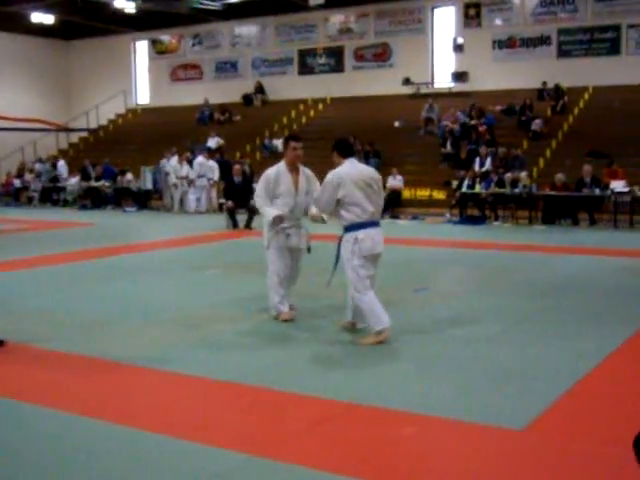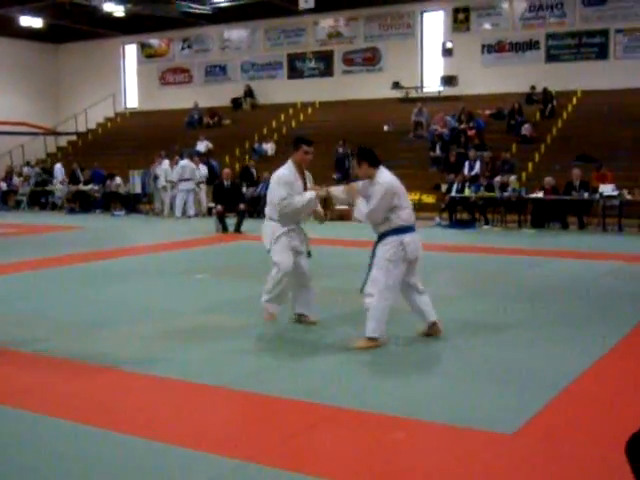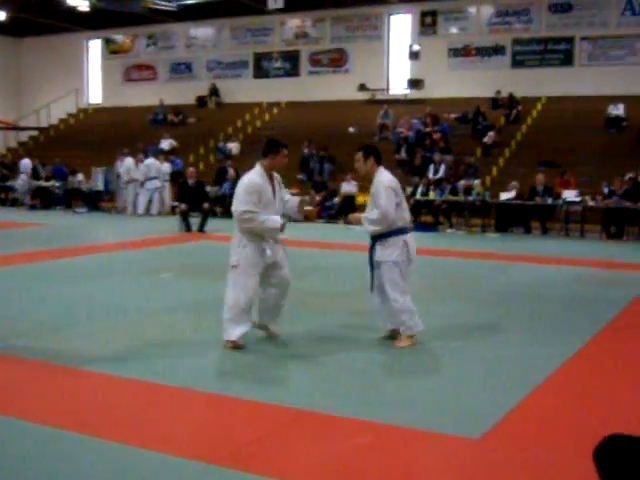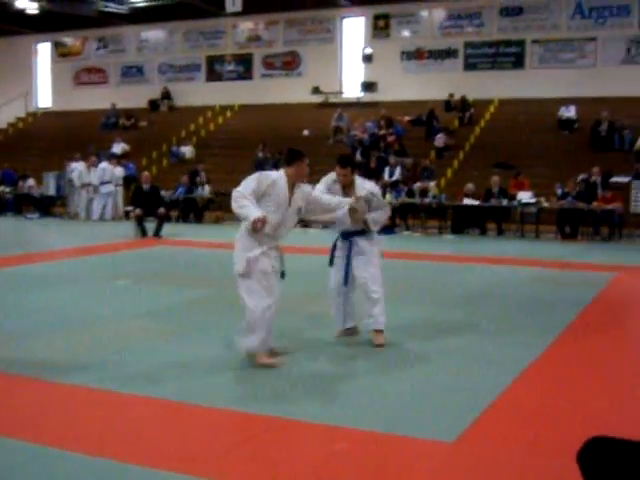
dt=0.5s
person 1, frame 1
left shoulder: (308, 175)
right shoulder: (272, 173)
right elbow: (261, 199)
left wrist: (316, 212)
right wrist: (273, 215)
left hip: (296, 227)
right hip: (277, 227)
left knee: (293, 269)
right knee: (278, 270)
left ankle: (283, 300)
right ankle: (280, 308)
person 1, frame 2
left shoulder: (306, 175)
right shoulder: (282, 175)
left elbow: (310, 199)
right elbow: (282, 205)
left wrist: (317, 210)
right wrist: (311, 196)
left hip: (295, 230)
right hip: (277, 229)
left knee: (302, 272)
right knee: (284, 266)
left ankle: (302, 312)
right ankle: (269, 301)
person 1, frame 3
left shoulder: (275, 179)
right shoulder: (250, 181)
left elbow: (284, 202)
right elbow: (244, 215)
left wrist: (301, 203)
right wrist: (275, 223)
left hip: (269, 242)
right hip: (249, 242)
left knee: (280, 282)
right knee: (243, 290)
left ankle: (265, 321)
right ankle: (232, 334)
person 1, frame 4
left shoulder: (303, 191)
right shoulder: (267, 179)
left elbow: (324, 204)
right elbow: (240, 195)
left wrist: (348, 205)
right wrist: (254, 216)
left hip: (268, 248)
right hip: (252, 247)
left knee: (265, 299)
right knee: (264, 299)
left ankle: (262, 345)
right ankle: (254, 348)
person 2, frame 1
left shoulder: (336, 175)
right shoulder: (373, 173)
left elbow: (321, 205)
left hip: (356, 236)
right hip: (375, 232)
left knee: (359, 287)
right knee: (363, 282)
left ankle: (381, 329)
right ankle: (355, 320)
person 2, frame 2
left shoulder: (384, 183)
right shoulder: (376, 180)
left elbow: (371, 215)
right elbow: (355, 189)
left wrist: (356, 198)
right wrist: (329, 190)
left hip: (396, 241)
right hip: (403, 239)
left knee: (377, 289)
right knee: (411, 285)
left ankle: (372, 336)
right ankle: (431, 324)
person 2, frame 3
left shoulder: (384, 182)
right shoulder: (380, 180)
left elbow: (385, 216)
left wrist: (362, 218)
right wrist: (365, 217)
left hip: (394, 244)
right hip: (386, 242)
left knee: (396, 291)
right knee: (382, 289)
left ankle: (410, 332)
right ankle: (395, 328)
person 2, frame 4
left shoulder: (369, 188)
right shoulder: (331, 181)
left elbow: (384, 210)
right elbow: (318, 196)
left wrist: (367, 219)
left hip: (365, 242)
right hip: (344, 242)
left knee: (371, 285)
right knee: (338, 286)
left ankle: (378, 329)
right ankle: (348, 326)
